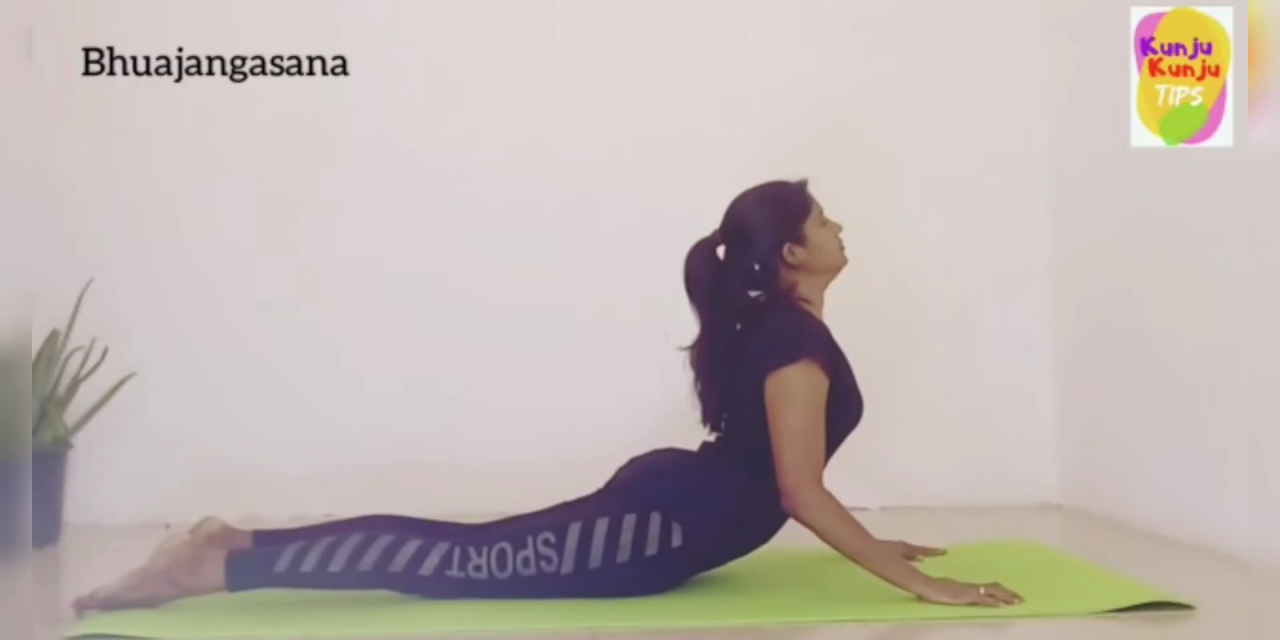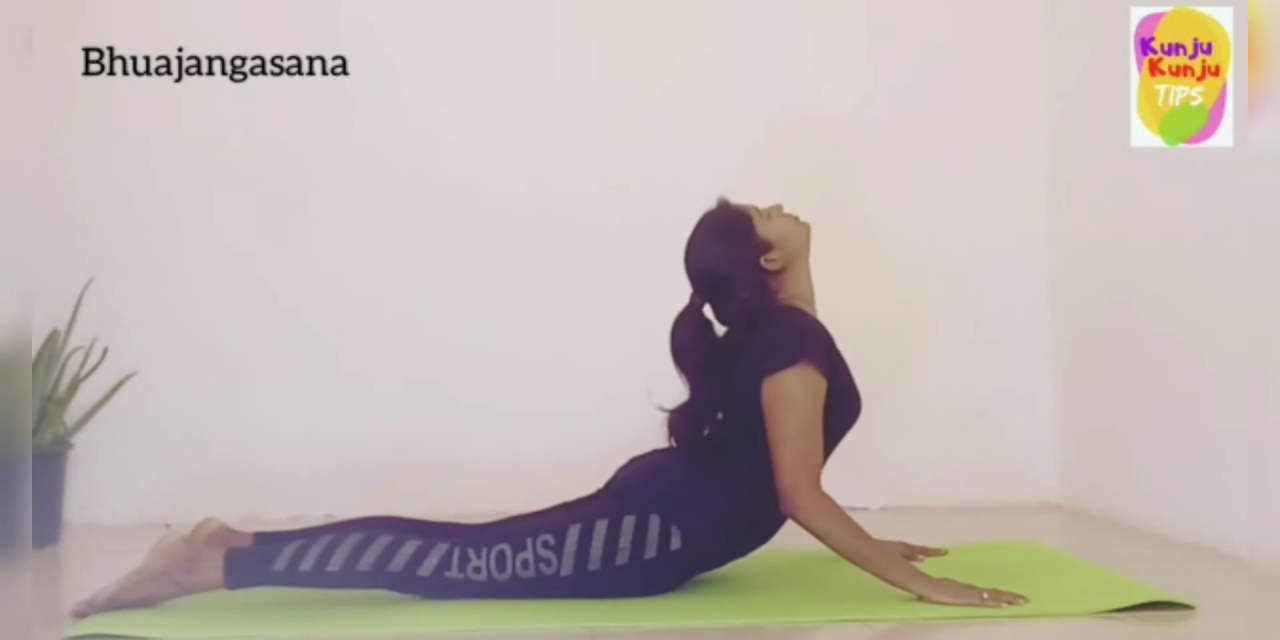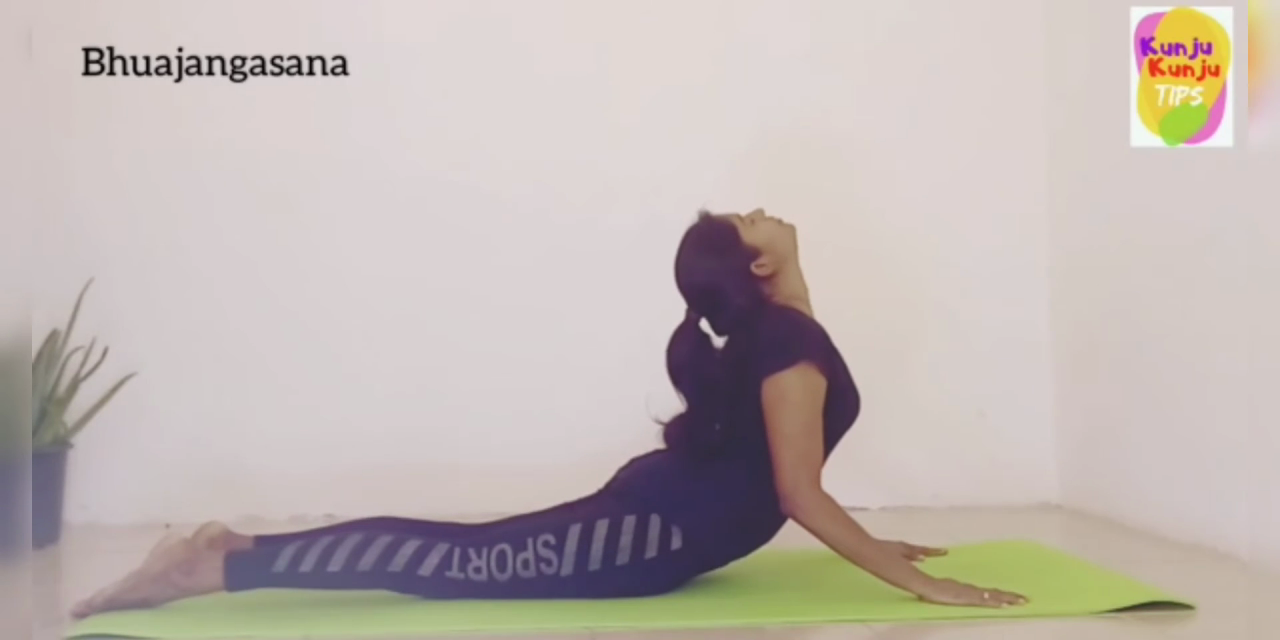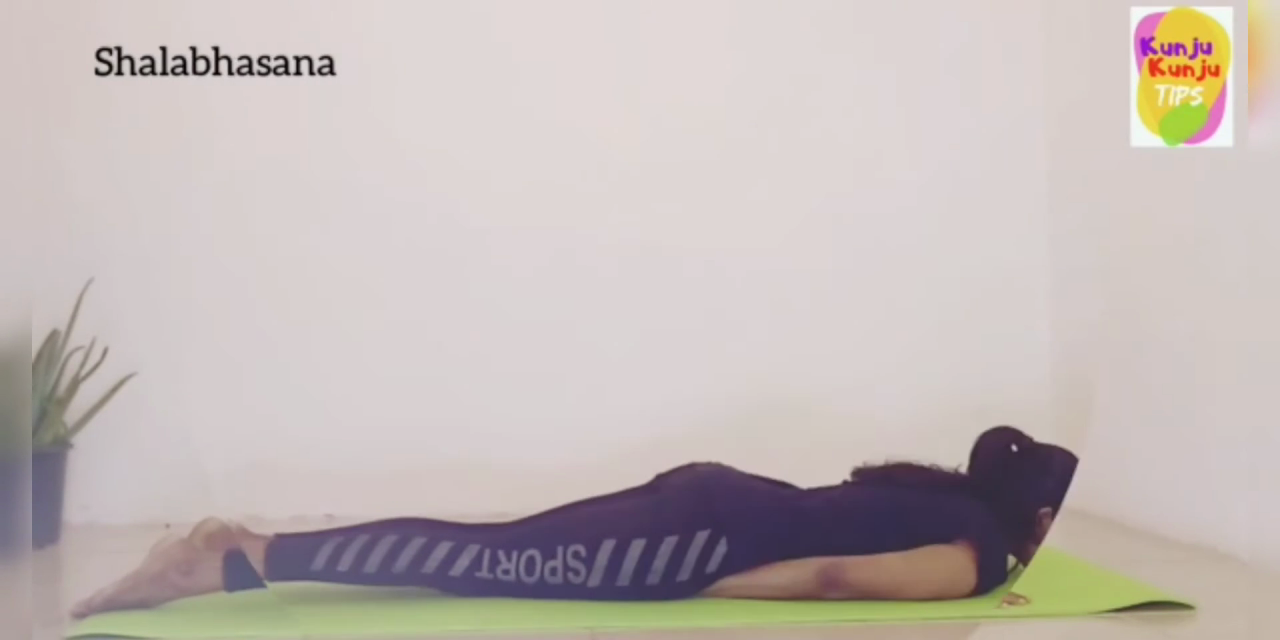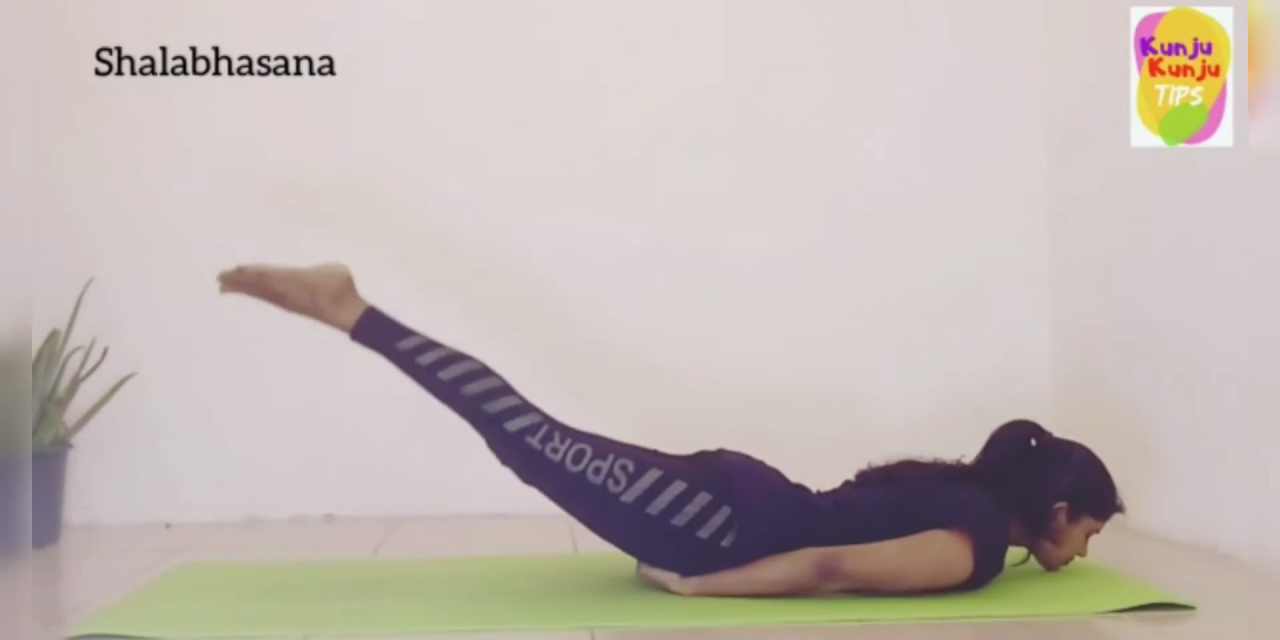
dt=0.7s
person 1, frame 1
left shoulder: (771, 325)
right shoulder: (796, 341)
left elbow: (784, 473)
right elbow: (802, 495)
left wrist: (868, 546)
right wrist: (916, 584)
left hip: (664, 497)
right hip: (669, 526)
left knee: (466, 543)
right knee: (462, 564)
left ankle: (238, 542)
right ankle: (210, 573)
person 1, frame 2
left shoulder: (771, 331)
right shoulder: (794, 344)
left elbow: (780, 478)
right elbow: (800, 496)
left wrist: (868, 544)
right wrist: (915, 582)
left hip: (659, 502)
right hip: (661, 529)
left knee: (462, 548)
right knee: (460, 566)
left ankle: (237, 545)
right ankle: (210, 568)
person 1, frame 3
left shoulder: (768, 332)
right shoulder: (791, 343)
left elbow: (779, 476)
right elbow: (801, 496)
left wrist: (872, 545)
right wrist: (916, 582)
left hip: (656, 505)
right hip: (659, 532)
left knee: (458, 547)
right knee: (457, 566)
left ankle: (239, 546)
right ankle: (207, 571)
person 1, frame 4
left shoulder: (953, 498)
right shoulder: (970, 556)
right elbow: (833, 572)
right wrist: (712, 593)
left hip: (705, 504)
right hip: (701, 542)
left knee: (476, 546)
right knee: (478, 560)
left ankle: (243, 544)
right ankle: (230, 561)
person 1, frame 5
left shoulder: (969, 491)
right shoulder: (976, 548)
right elbow: (832, 566)
right wrist: (696, 587)
left hip: (730, 499)
right hip: (722, 524)
left knee: (538, 442)
right knee: (531, 438)
left ankle: (349, 310)
right ankle: (347, 311)
